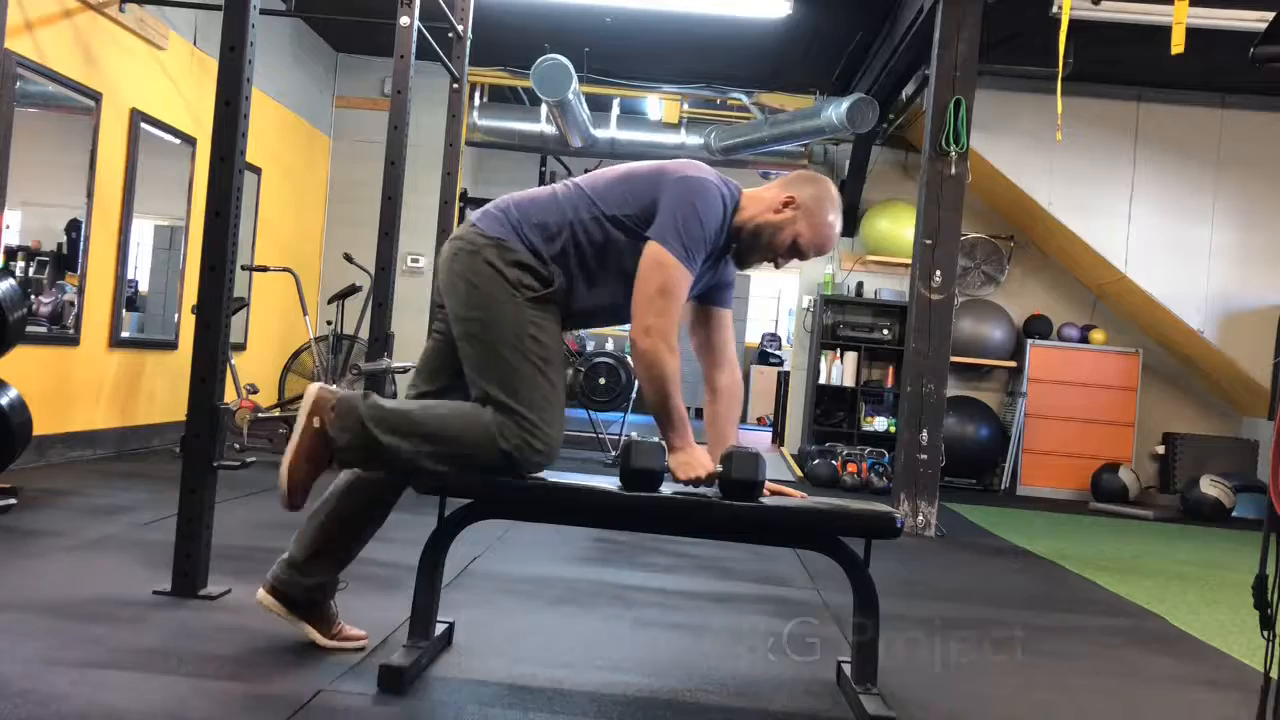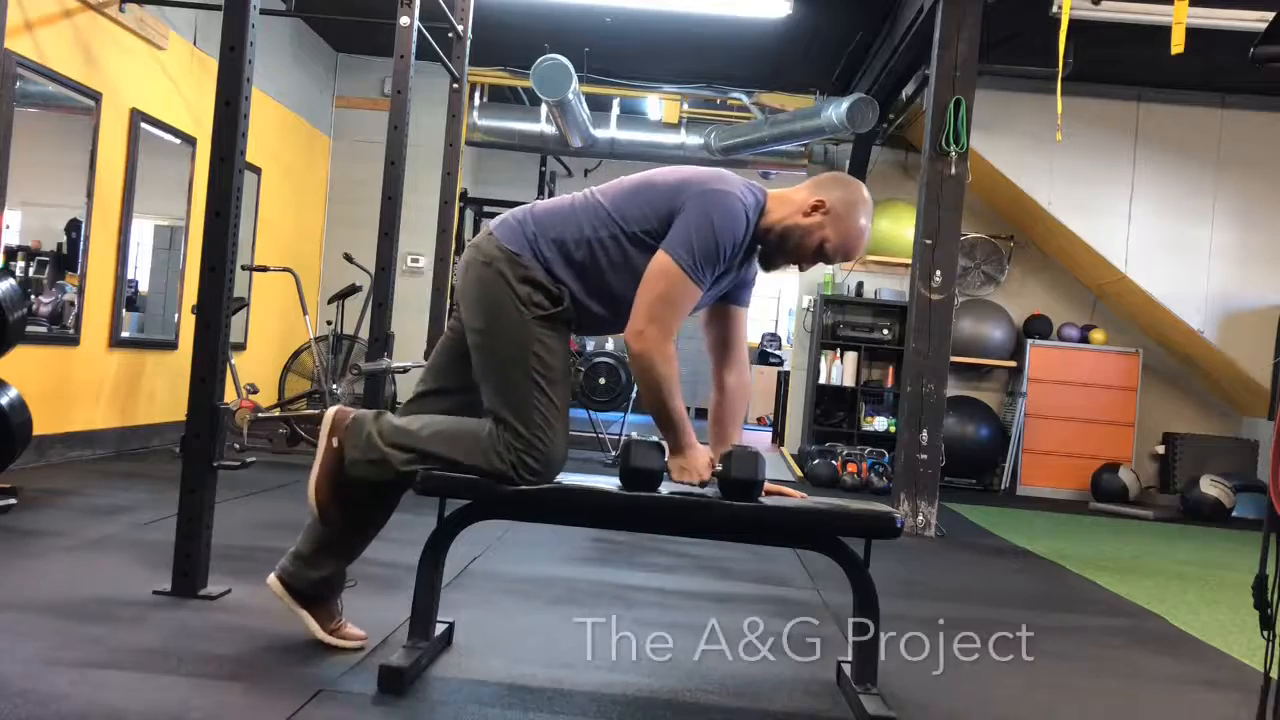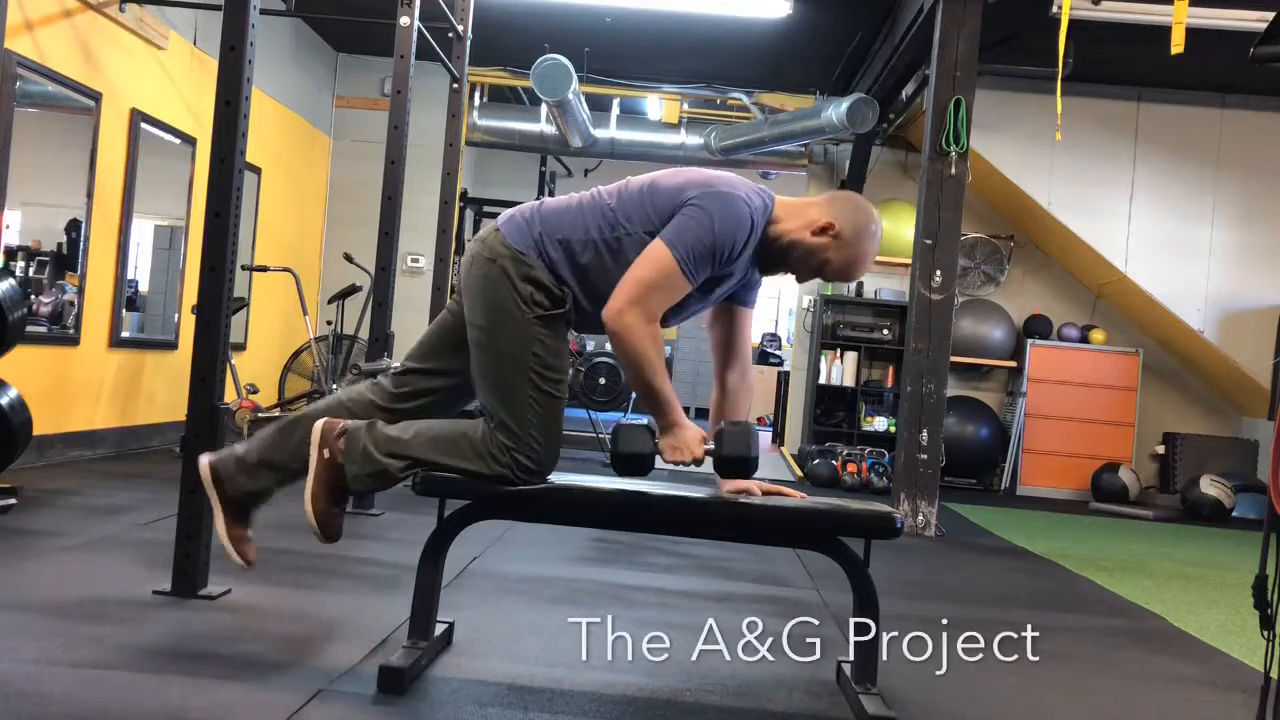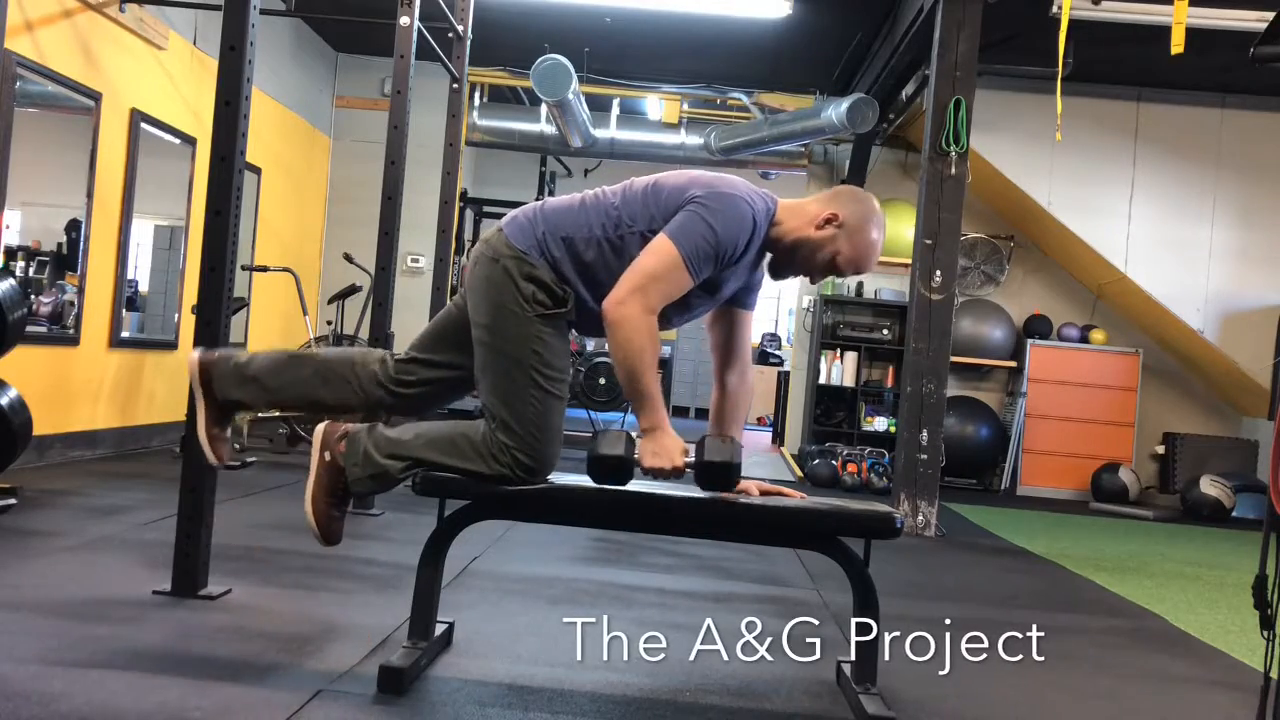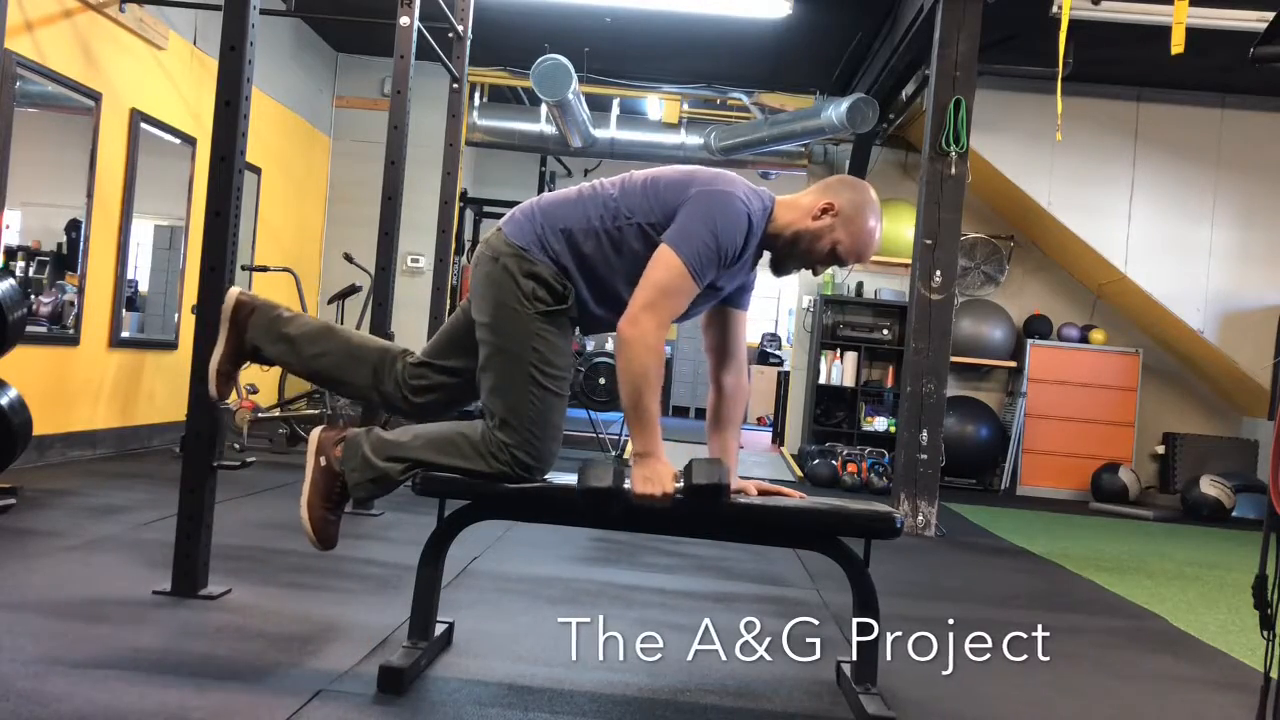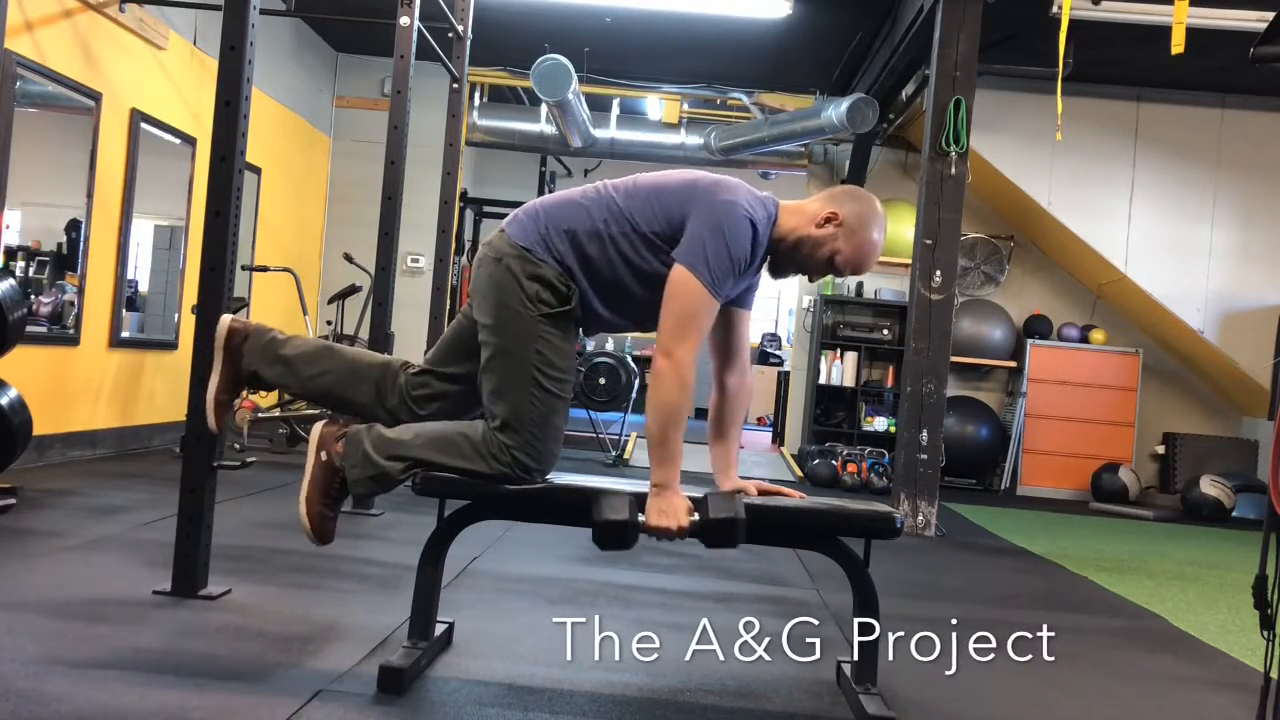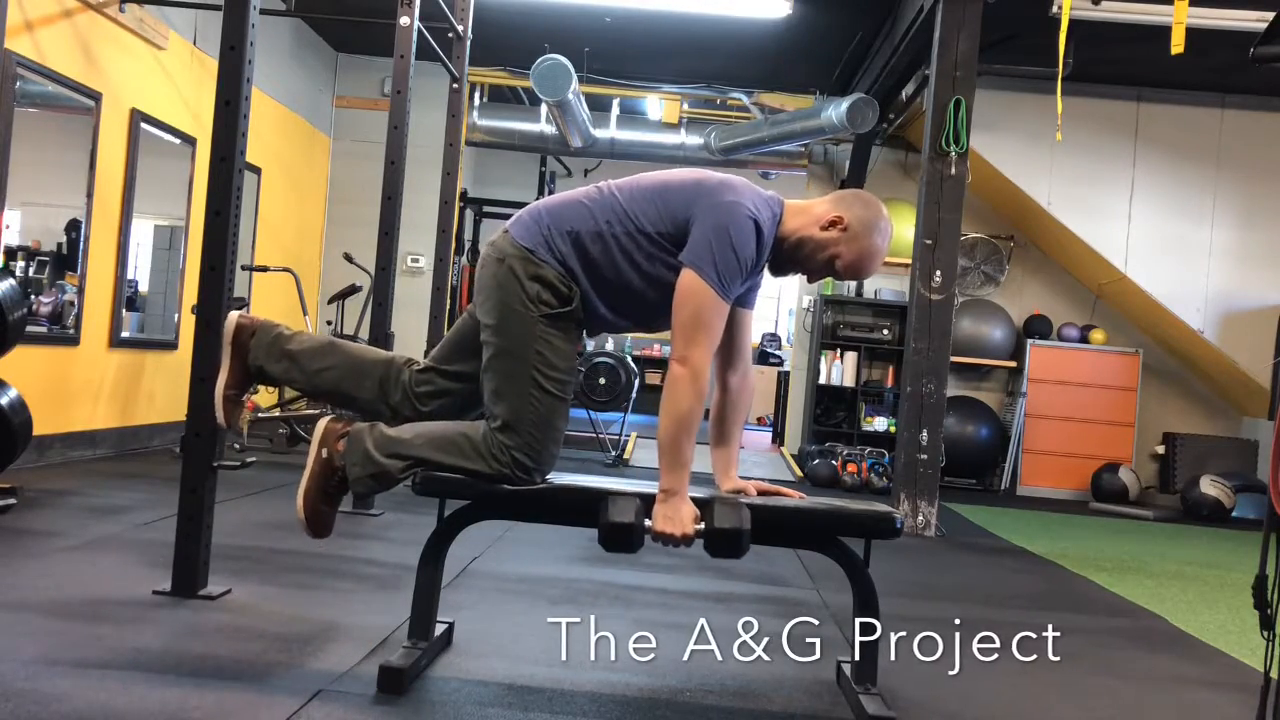
dt=0.4s
person 1, frame 1
left shoulder: (719, 248)
right shoulder: (702, 198)
left elbow: (722, 368)
right elbow: (651, 334)
left wrist: (722, 466)
right wrist: (682, 447)
left hip: (480, 264)
right hip: (499, 259)
left knee: (419, 433)
right knee: (525, 437)
left ankle: (298, 584)
right ankle: (341, 423)
person 1, frame 2
left shoulder: (744, 244)
right shoulder: (723, 209)
left elbow: (731, 367)
right elbow: (646, 337)
right wrist: (683, 448)
left hip: (505, 275)
right hip: (516, 271)
left knee: (424, 426)
right knee: (530, 456)
left ankle: (309, 578)
right ankle: (359, 436)
person 1, frame 3
left shoulder: (750, 246)
right shoulder: (730, 215)
left elbow: (733, 367)
right elbow: (626, 313)
left wrist: (729, 468)
right wrist: (672, 424)
left hip: (509, 270)
right hip: (519, 270)
left knee: (404, 396)
right knee: (523, 455)
left ankle: (240, 475)
right ankle: (350, 450)
person 1, frame 4
left shoulder: (752, 252)
right shoulder: (733, 216)
left elbow: (733, 369)
right elbow: (627, 308)
right wrist: (655, 430)
left hip: (519, 273)
right hip: (526, 268)
left knee: (399, 382)
right knee: (525, 454)
left ankle: (227, 377)
right ankle: (353, 455)
person 1, frame 5
left shoulder: (747, 248)
right shoulder: (729, 213)
left elbow: (729, 367)
right elbow: (639, 325)
left wrist: (727, 469)
right wrist: (648, 457)
left hip: (526, 274)
right hip: (529, 265)
left knee: (413, 388)
right knee: (523, 451)
left ankle: (258, 325)
right ankle: (348, 457)
person 1, frame 6
left shoulder: (751, 244)
right shoulder: (733, 221)
left elbow: (733, 369)
right elbow: (674, 355)
left wrist: (728, 473)
right wrist: (665, 488)
left hip: (529, 274)
right hip: (532, 267)
left knee: (416, 398)
right knee: (523, 452)
left ankle: (252, 350)
right ankle: (349, 453)
person 1, frame 7
left shoulder: (754, 238)
right shoulder: (737, 222)
left elbow: (734, 368)
right elbow: (689, 364)
left wrist: (727, 472)
right wrist: (672, 494)
left hip: (532, 275)
right hip: (535, 270)
left knee: (420, 394)
right knee: (523, 453)
left ankle: (259, 346)
right ankle: (352, 450)
